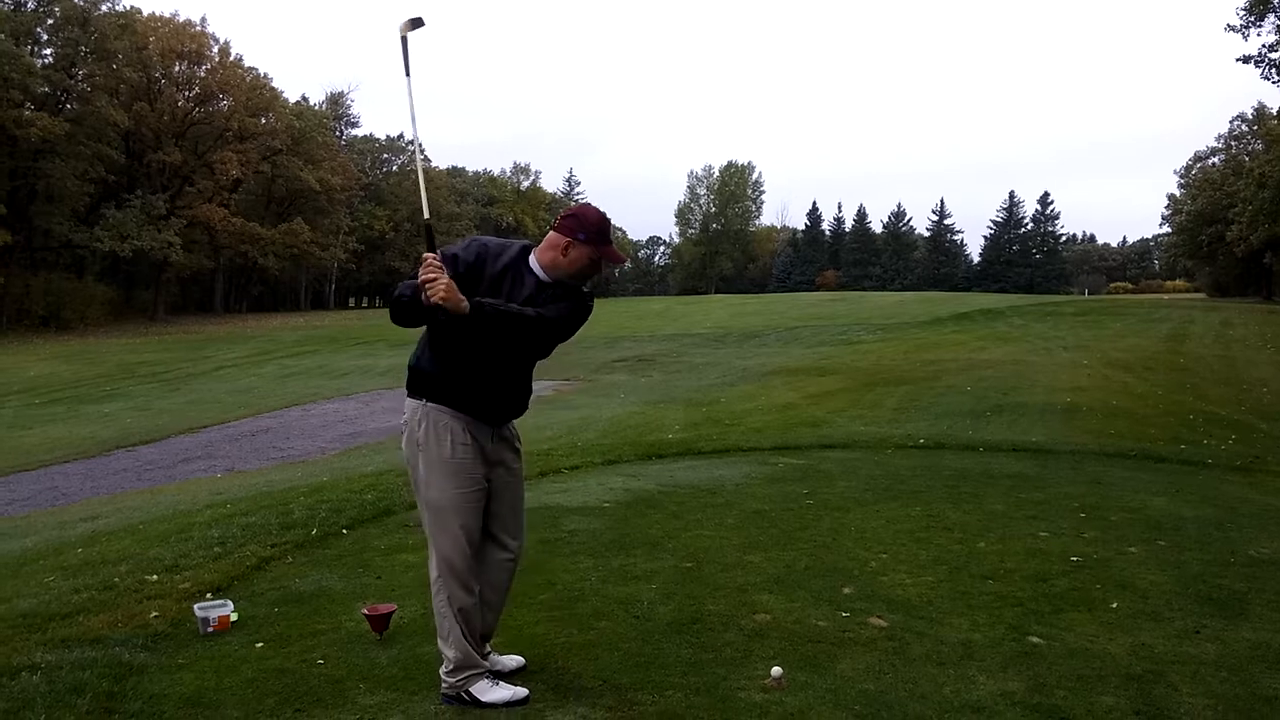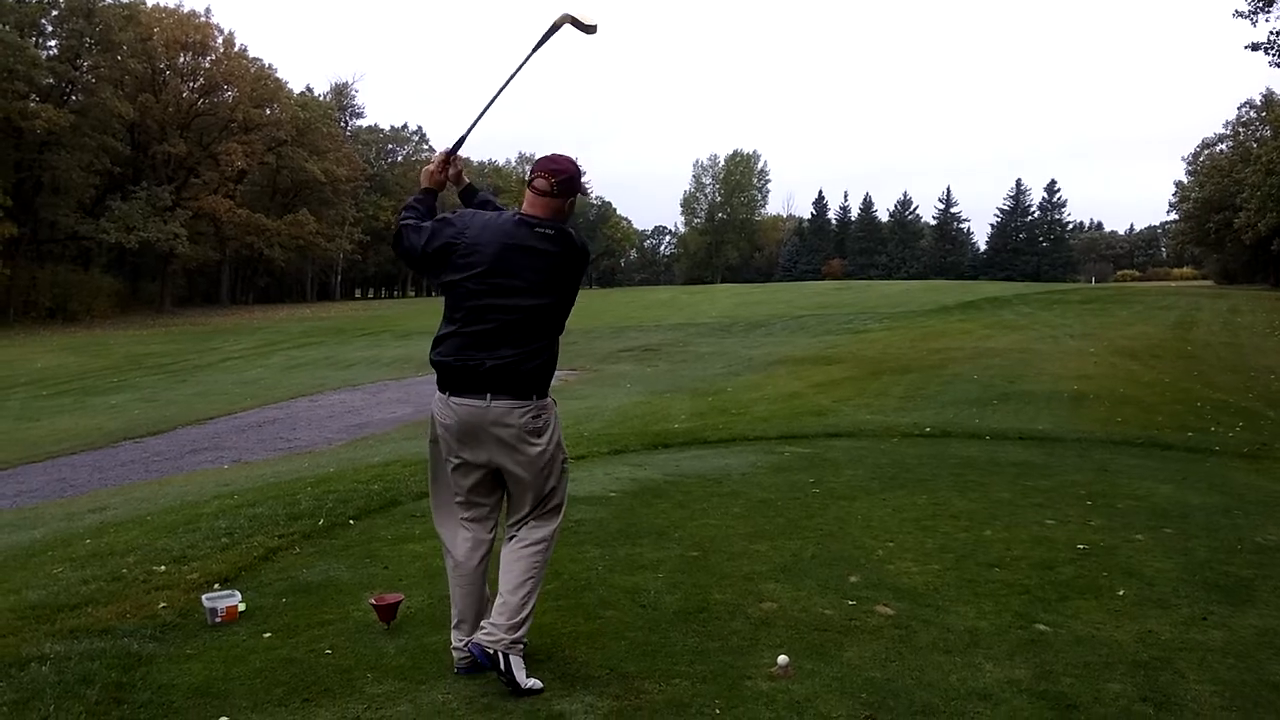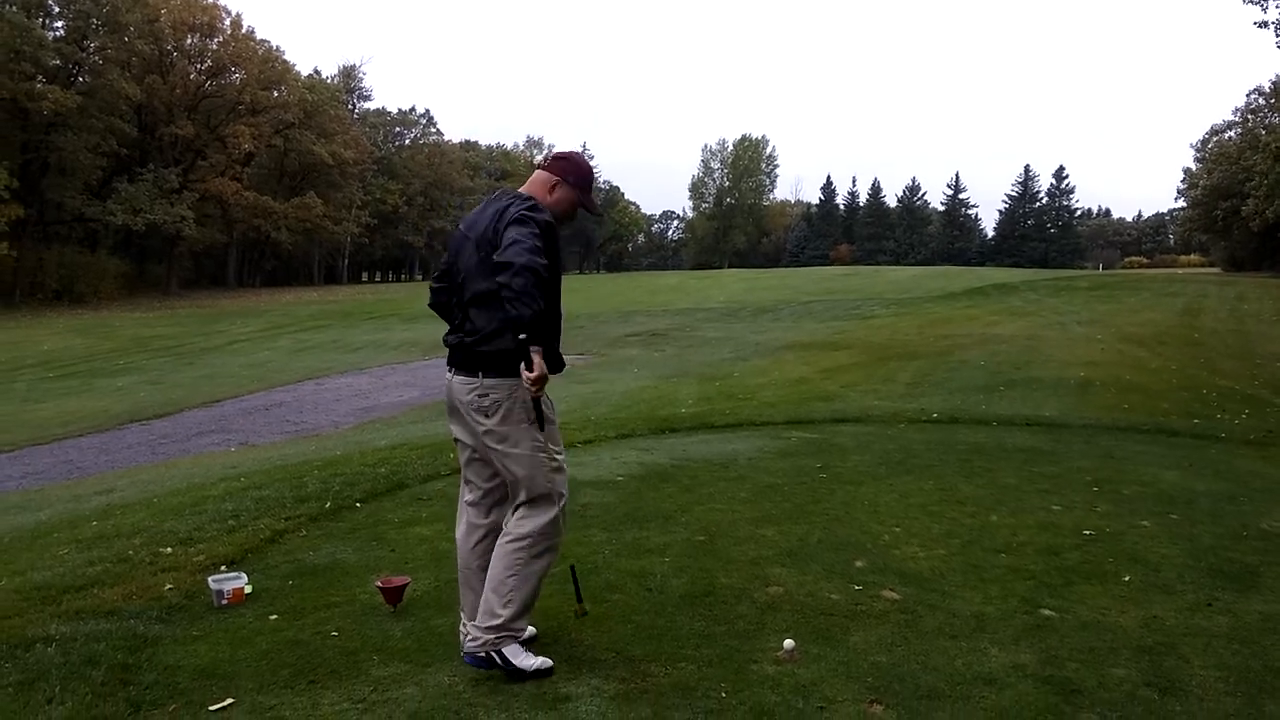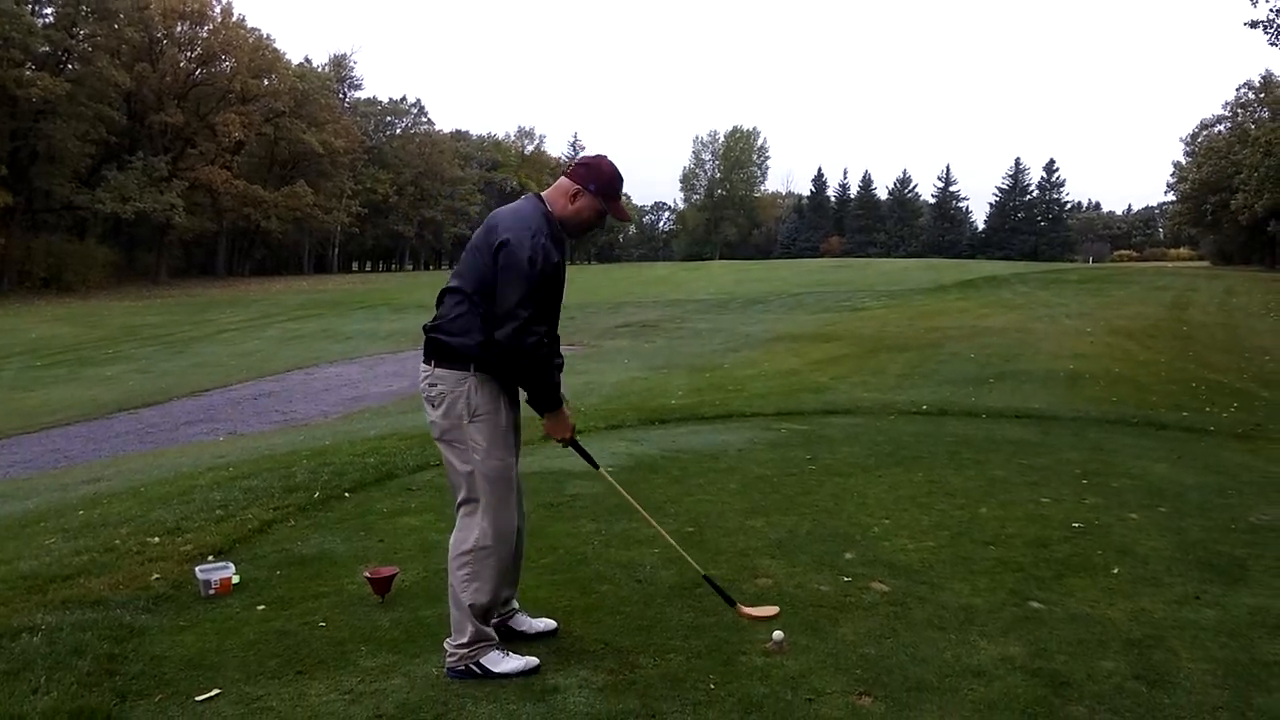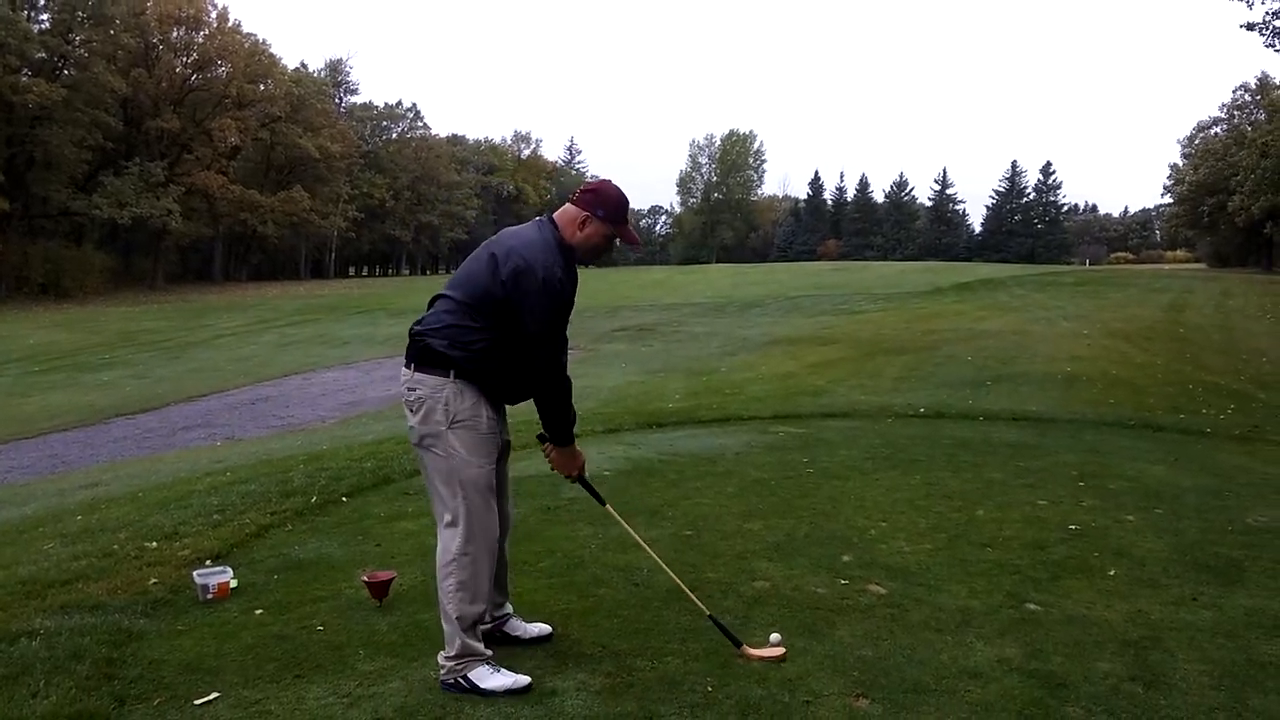
dt=1s
person 1, frame 1
left shoulder: (573, 301)
right shoulder: (478, 256)
left elbow: (526, 329)
right elbow: (401, 309)
left wrist: (464, 306)
right wrist: (425, 293)
left hip: (497, 424)
right hip: (441, 417)
left knee: (502, 547)
right knee: (456, 550)
left ankle: (475, 650)
right ankle: (462, 677)
person 1, frame 2
left shoulder: (467, 230)
right shoulder: (573, 254)
left elbow: (407, 242)
left wrist: (428, 190)
right wrist: (467, 189)
left hip: (455, 401)
right hip: (522, 408)
left knee: (465, 525)
right knee: (533, 524)
left ankle: (467, 644)
right ankle: (500, 638)
person 1, frame 3
left shoulder: (483, 216)
right shoulder: (530, 216)
left elbow: (441, 291)
right elbow: (519, 273)
right wrist: (534, 347)
left hip: (467, 376)
right hip: (501, 381)
left knee: (481, 503)
right knee: (538, 502)
left ankle: (479, 626)
right ankle: (494, 636)
person 1, frame 4
left shoulder: (534, 226)
right shoulder: (528, 234)
left elbow: (533, 323)
right elbow: (520, 328)
left wrist: (546, 394)
right wrist: (550, 404)
left hip: (484, 377)
right hip: (464, 380)
left knee: (505, 503)
right knee: (484, 508)
left ankle: (498, 612)
right ankle: (468, 649)
person 1, frame 5
left shoulder: (537, 247)
right shoulder: (539, 264)
left elbow: (539, 356)
right elbow: (544, 362)
left wrist: (556, 432)
right wrist: (563, 440)
left hip: (471, 386)
right hip: (447, 387)
left knee: (491, 514)
right knee: (467, 522)
left ankle: (492, 616)
right ankle: (462, 661)
